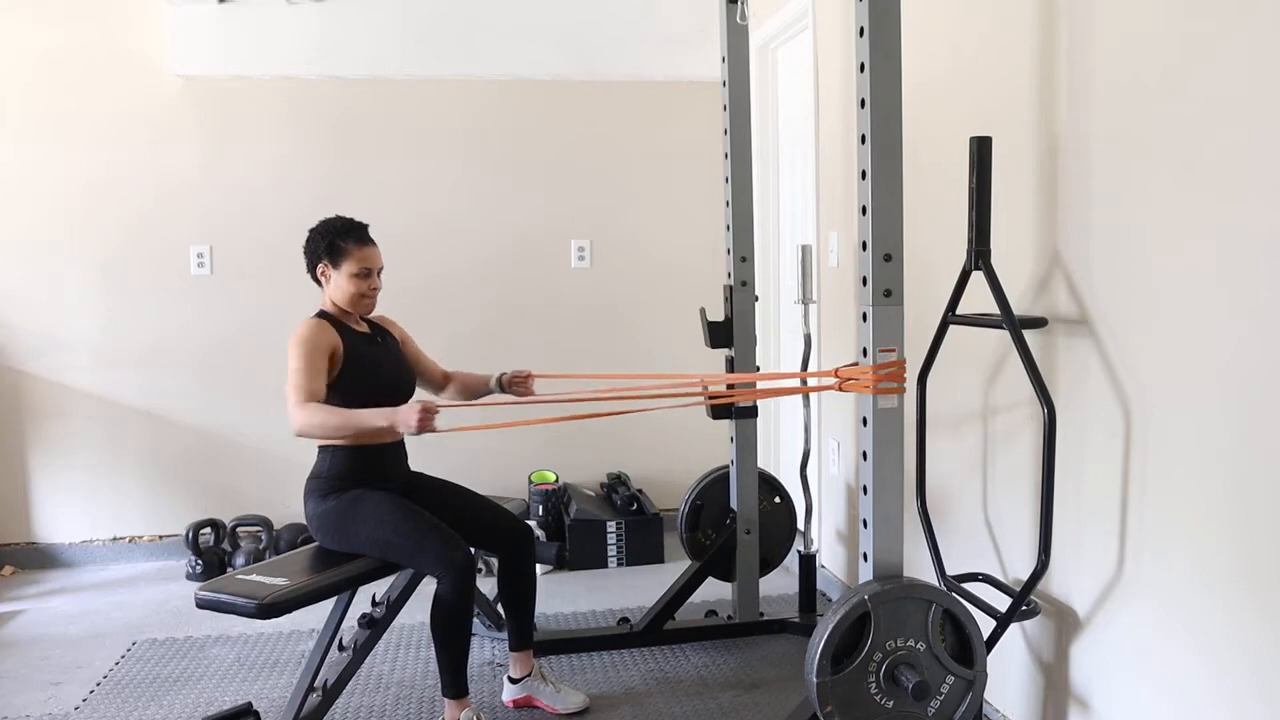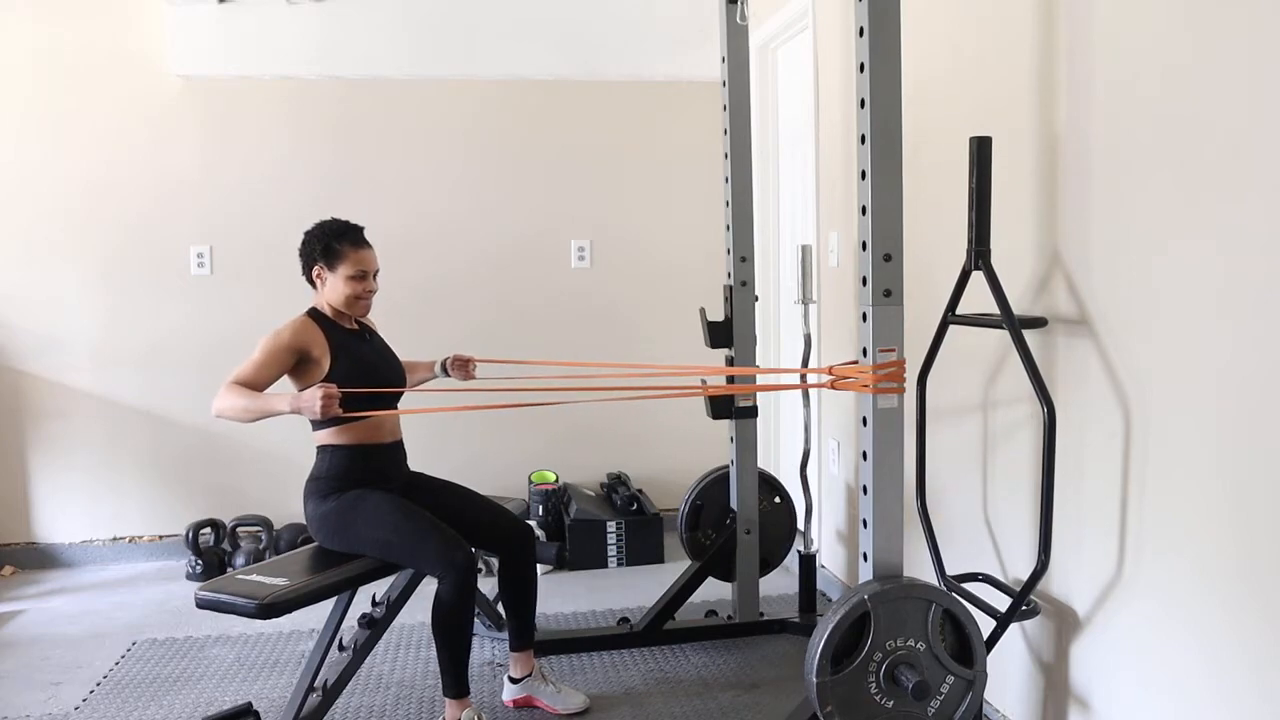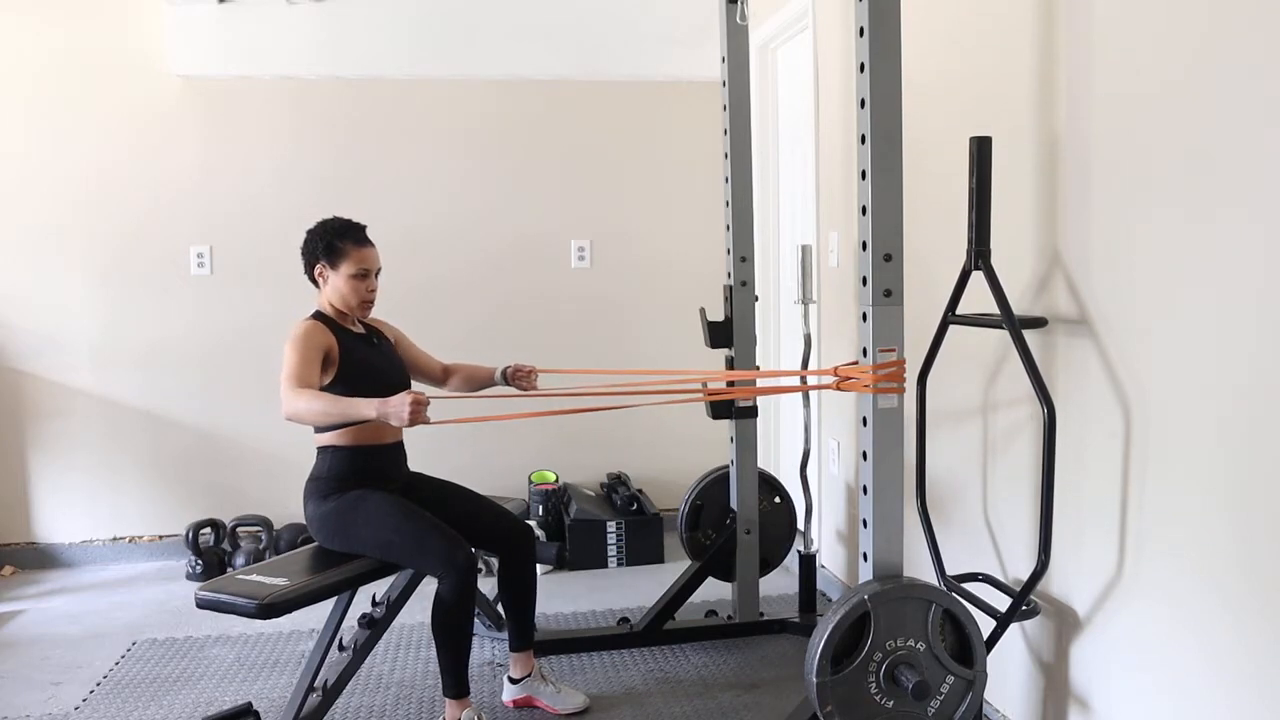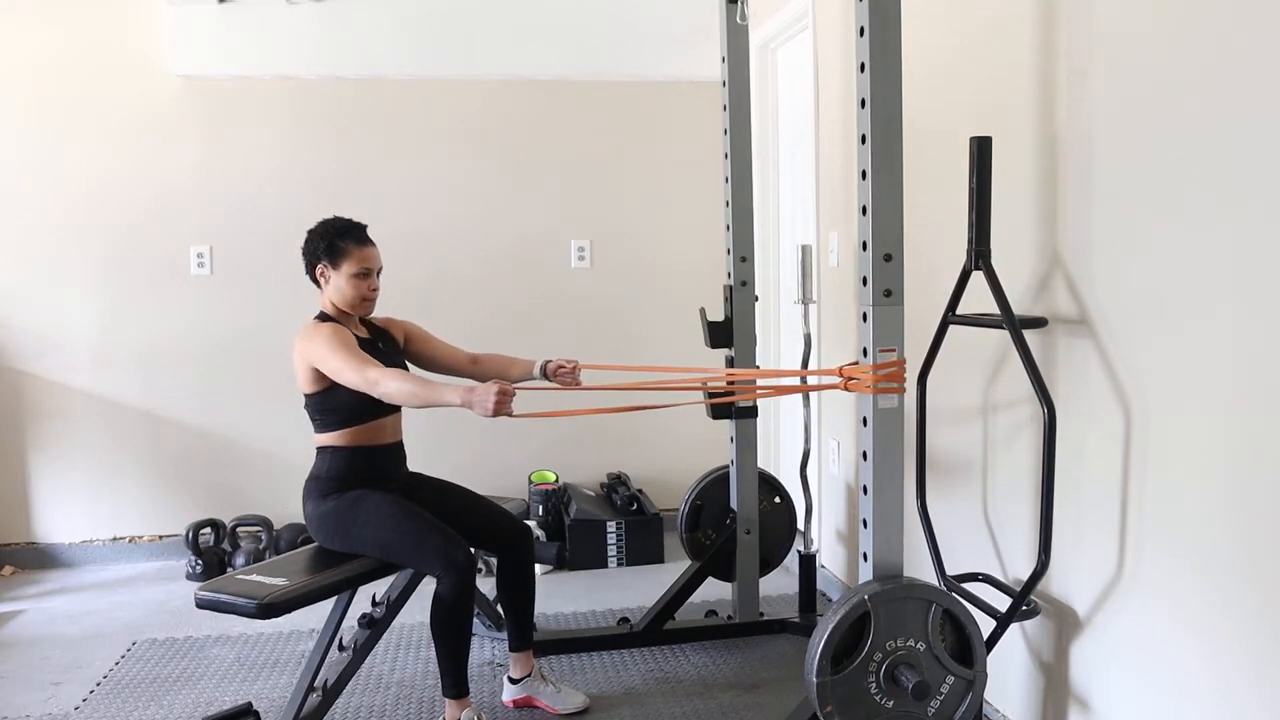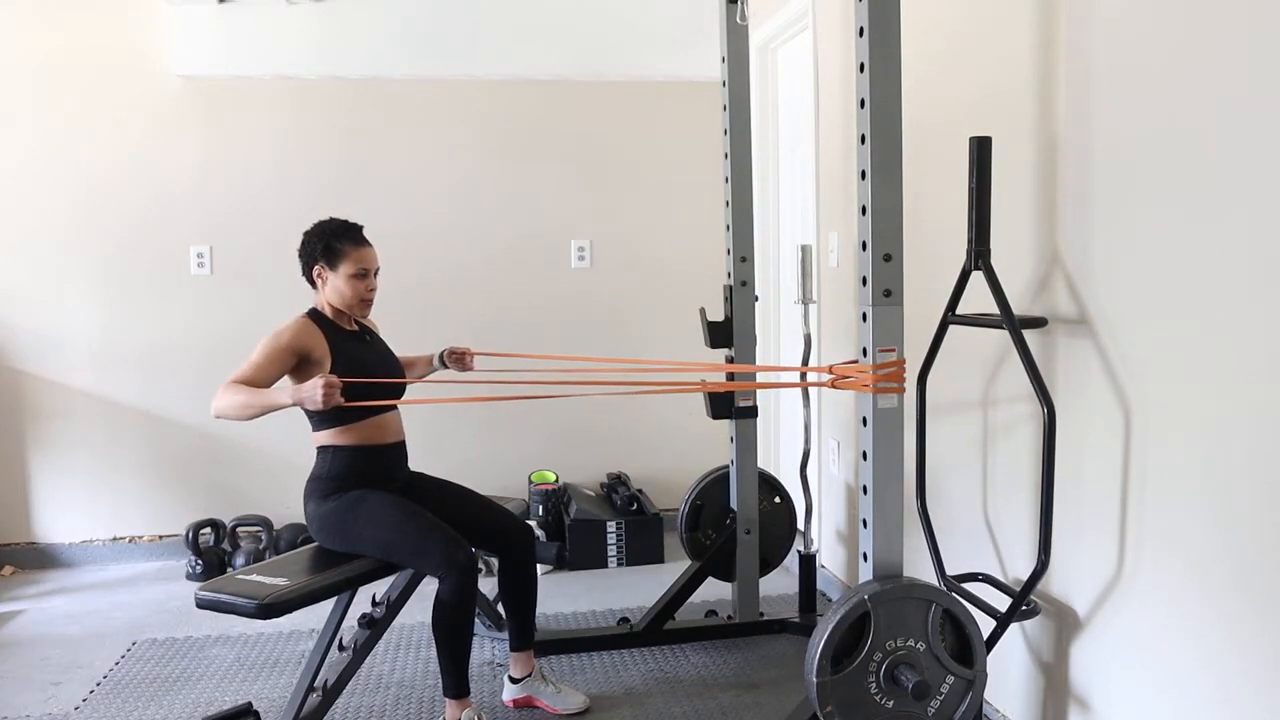
dt=1s
person 1, frame 1
left shoulder: (387, 330)
right shoulder: (314, 335)
left elbow: (442, 381)
right elbow: (303, 418)
left wrist: (499, 382)
right wrist: (391, 416)
left hip: (398, 479)
right hip: (342, 494)
left knee: (515, 536)
right knee: (455, 562)
left ankle: (522, 676)
person 1, frame 2
left shoulder: (365, 328)
right shoulder: (300, 334)
right elbow: (226, 400)
left wrist: (442, 368)
right wrist: (295, 402)
left hip: (396, 479)
right hip: (342, 494)
left knee: (515, 535)
right knee: (456, 562)
left ankle: (523, 677)
person 1, frame 3
left shoulder: (380, 332)
right shoulder: (312, 334)
left elbow: (443, 375)
right elbow: (294, 403)
left wrist: (502, 376)
right wrist: (379, 407)
left hip: (396, 479)
right hip: (342, 494)
left knee: (515, 535)
right knee: (455, 561)
left ankle: (522, 676)
person 1, frame 4
left shoulder: (389, 330)
right shoulder: (319, 337)
left elbow: (469, 362)
right elbow: (382, 384)
left wrist: (541, 369)
right wrist: (467, 397)
left hip: (395, 479)
right hip: (341, 495)
left knee: (514, 535)
right knee: (454, 561)
left ankle: (522, 676)
person 1, frame 5
left shoulder: (365, 329)
right shoulder: (300, 335)
right elbow: (224, 401)
left wrist: (440, 360)
right wrist: (298, 394)
left hip: (397, 480)
right hip: (342, 495)
left knee: (516, 536)
right knee: (457, 562)
left ankle: (522, 677)
